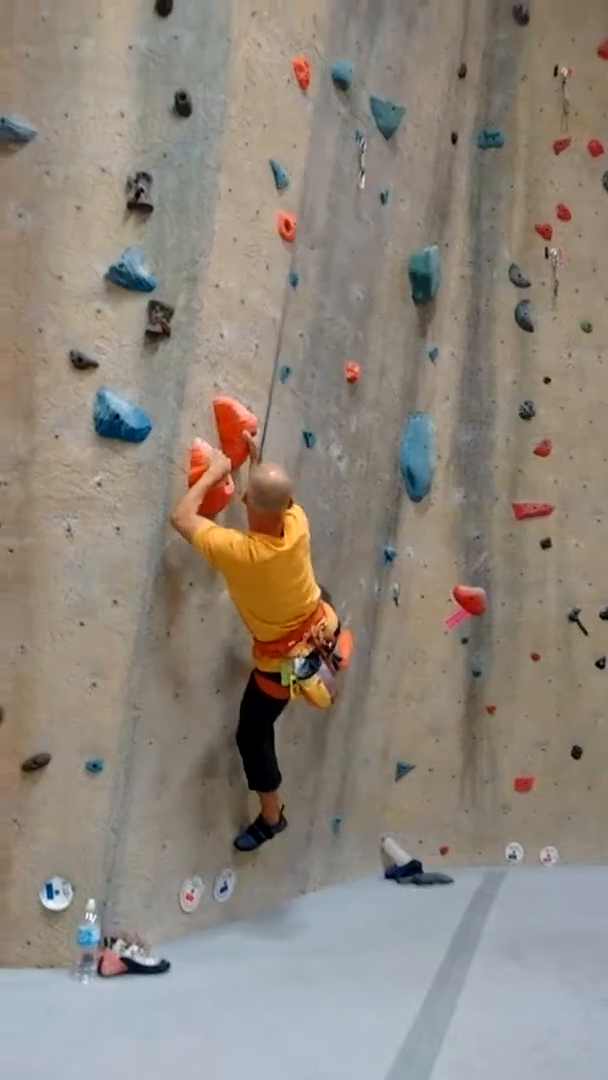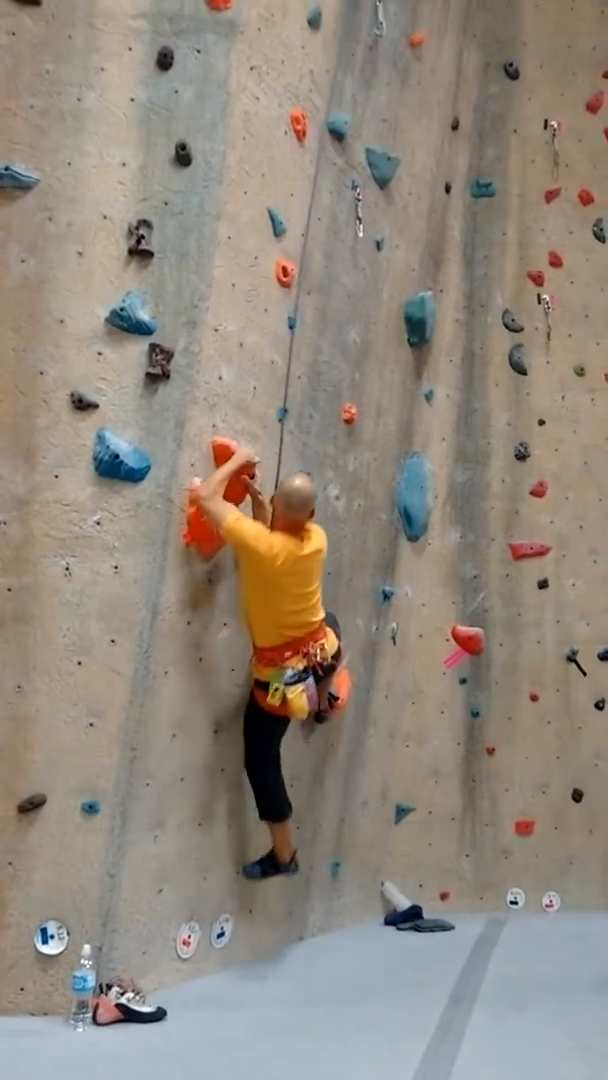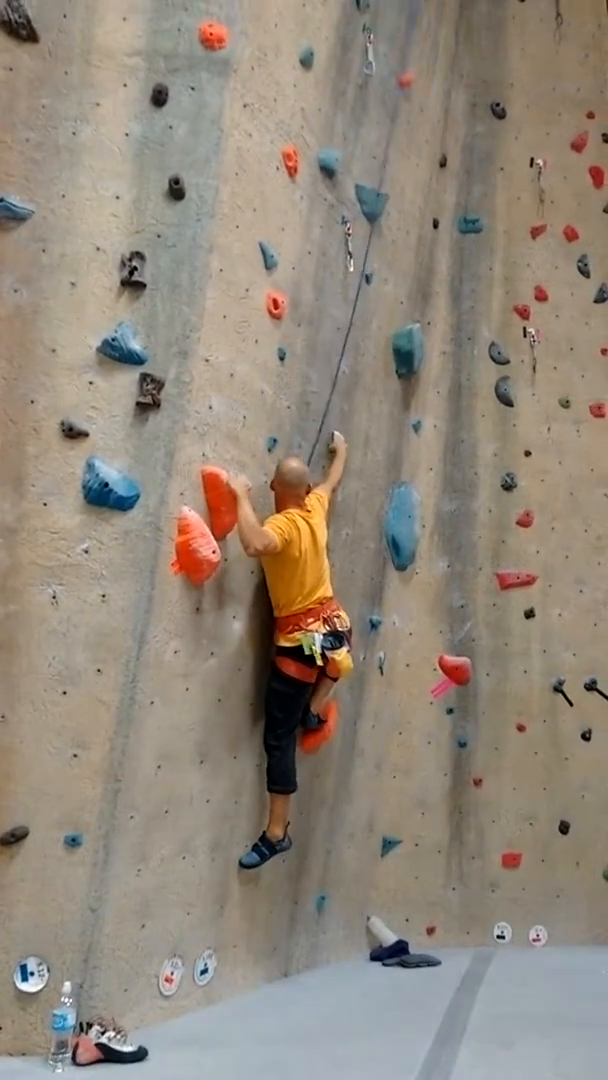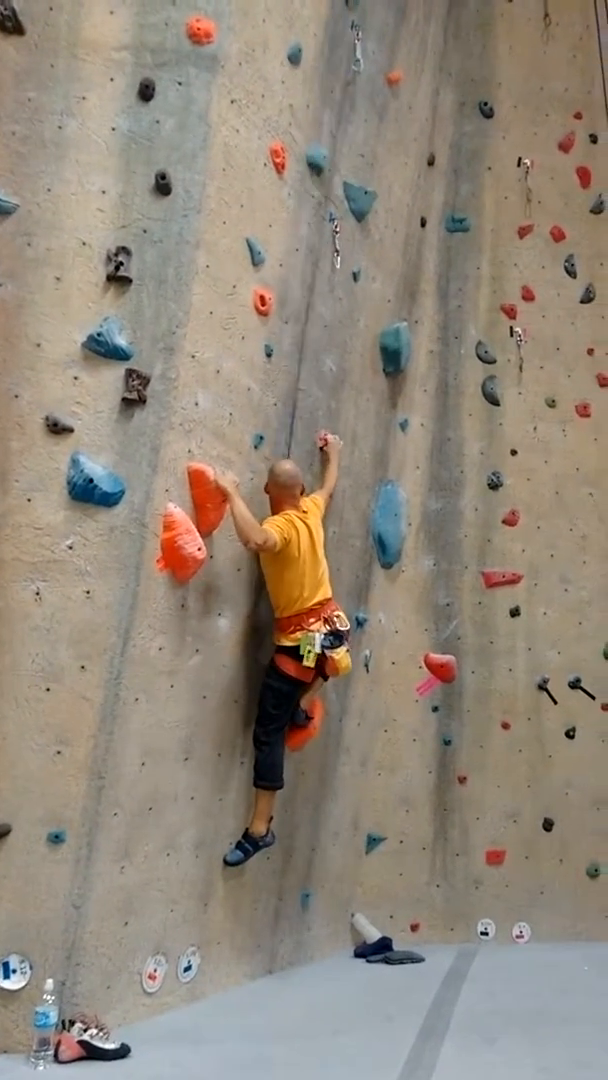
dt=0.7s
person 1, frame 1
left shoulder: (232, 550)
right shoulder: (298, 524)
left elbow: (180, 517)
right elbow: (276, 500)
left wrist: (213, 474)
right wrist: (257, 459)
left hip: (279, 658)
right hip: (322, 627)
left knee: (253, 738)
left ankle: (271, 818)
person 1, frame 2
left shoulder: (256, 542)
right shoulder: (316, 540)
left elbow: (205, 495)
left wrist: (238, 461)
right wrist: (261, 503)
left hip: (279, 669)
right hip: (322, 650)
left knee: (261, 761)
left ankle: (282, 854)
right ankle: (322, 700)
person 1, frame 3
left shoulder: (281, 525)
right shoulder: (316, 508)
left elbow: (254, 544)
right elbow: (333, 479)
left wrist: (242, 496)
right wrist: (340, 449)
left hip: (299, 639)
right hip: (333, 625)
left knee: (279, 736)
left ankle: (276, 833)
right ankle: (316, 709)
person 1, frame 4
left shoulder: (281, 527)
right shoulder: (312, 510)
left elbow: (254, 540)
right elbow: (329, 485)
left wrist: (232, 493)
right wrist: (332, 452)
left hip: (299, 638)
right hip: (331, 626)
left knee: (268, 732)
left ankle: (260, 828)
right ankle: (304, 706)
